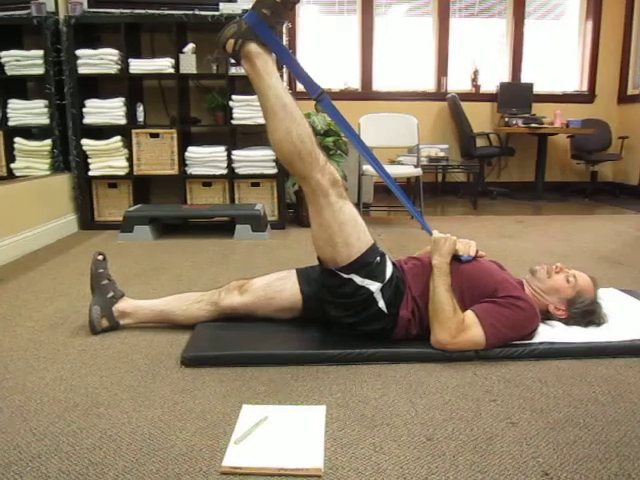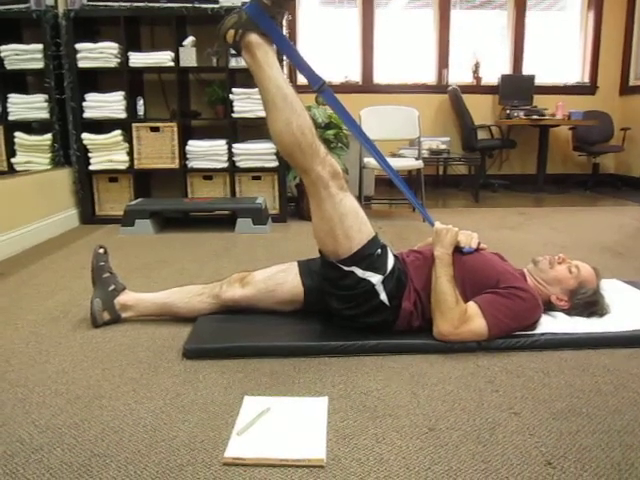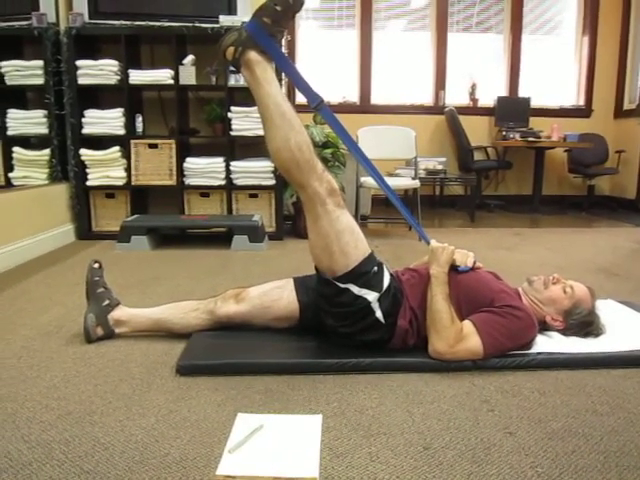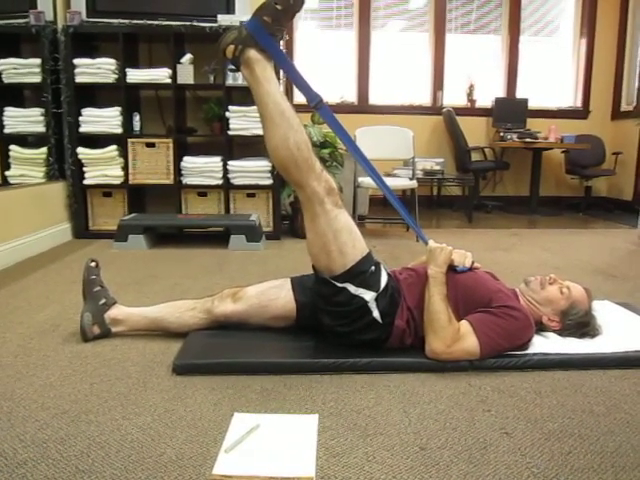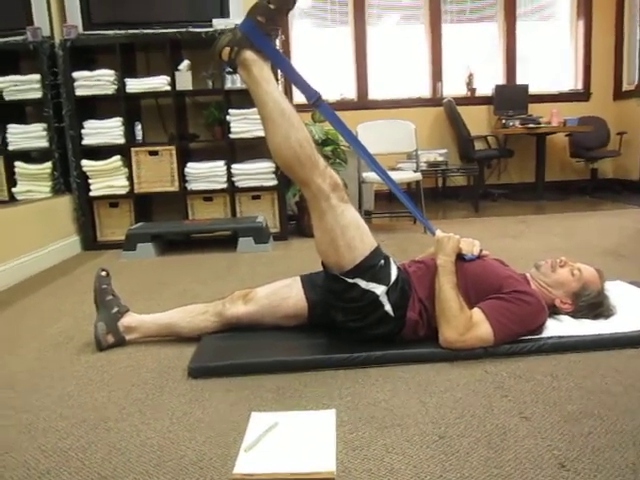
dt=1s
person 1, frame 1
left shoulder: (521, 311)
right shoulder: (501, 281)
left elbow: (446, 336)
left wrist: (440, 262)
right wrist: (447, 250)
left hip: (377, 303)
right hip: (373, 286)
left knee: (323, 180)
right ankle: (119, 310)
person 1, frame 2
left shoulder: (523, 301)
right shoulder: (507, 273)
left elbow: (448, 327)
left wrist: (442, 253)
right wrist: (451, 241)
left hip: (378, 295)
right hip: (376, 278)
left knee: (324, 172)
right ankle: (120, 303)
person 1, frame 3
left shoulder: (519, 321)
right shoulder: (500, 290)
left elbow: (443, 346)
left wrist: (439, 272)
right wrist: (442, 259)
left hip: (375, 313)
right hip: (369, 296)
left knee: (321, 189)
right ankle: (114, 319)
person 1, frame 4
left shoulder: (516, 321)
right shoulder: (498, 290)
left elbow: (440, 346)
left wrist: (437, 271)
right wrist: (440, 259)
left hip: (372, 314)
right hip: (365, 297)
left knee: (321, 189)
left ankle: (255, 57)
right ankle: (111, 318)
person 1, frame 5
left shoulder: (528, 306)
right shoulder: (510, 279)
left elbow: (453, 334)
left wrist: (445, 261)
right wrist: (445, 248)
left hip: (383, 306)
right hip: (379, 290)
left knee: (325, 185)
left ankle: (252, 58)
right ankle: (124, 326)
